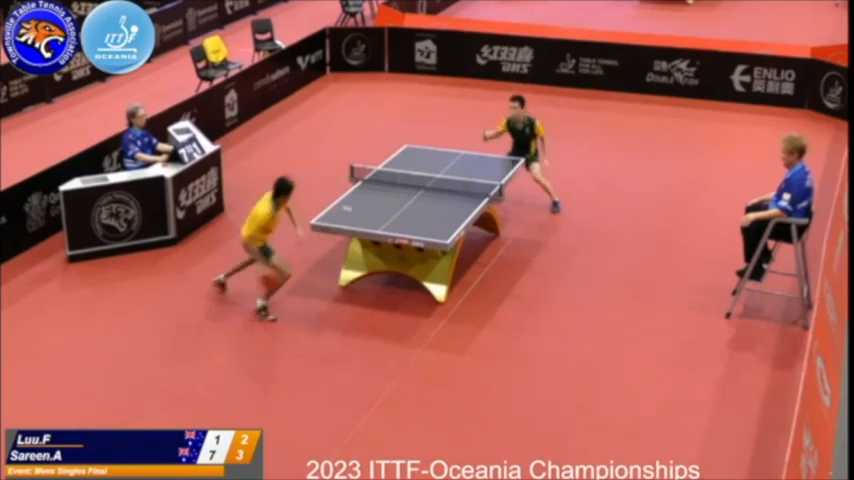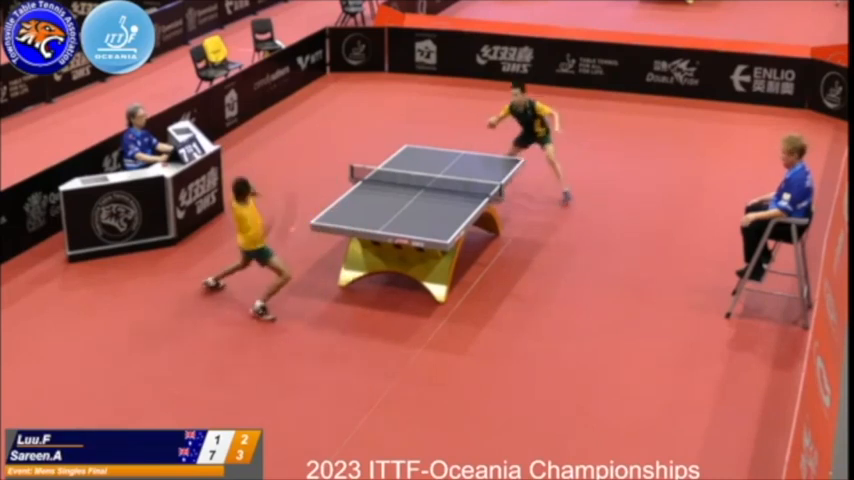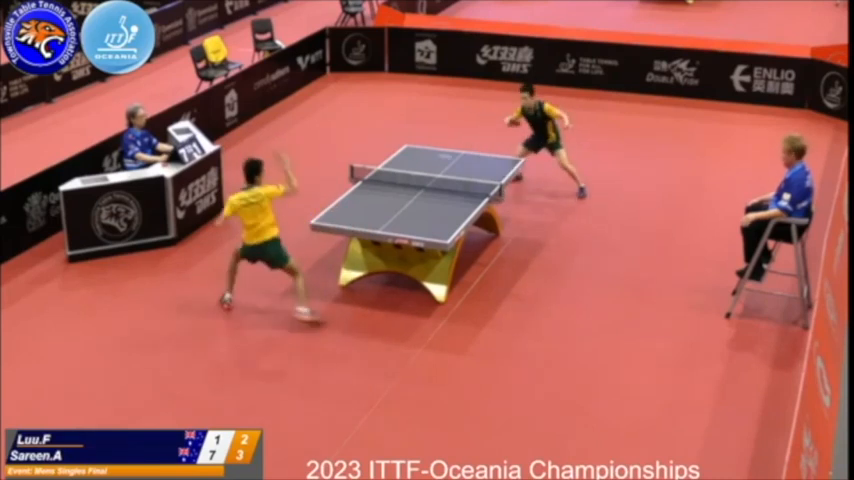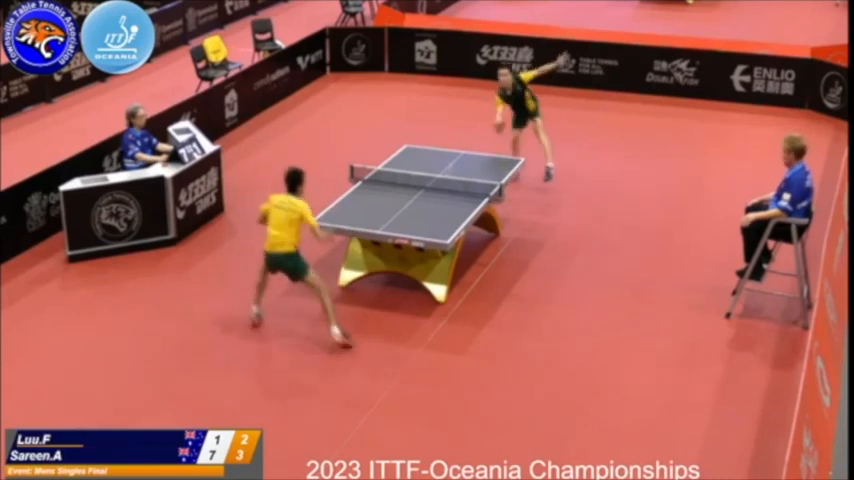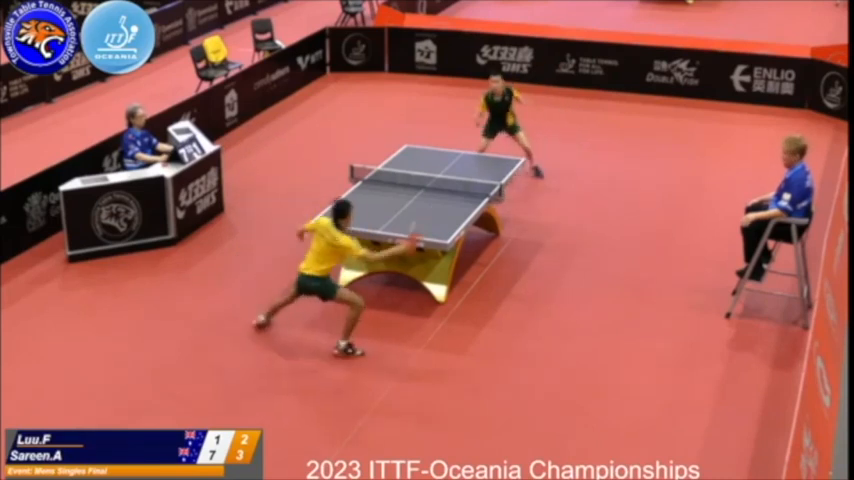
dt=0.3s
person 1, frame 1
left shoulder: (274, 196)
right shoulder: (264, 213)
left elbow: (287, 207)
right elbow: (248, 242)
left wrist: (296, 227)
right wrist: (264, 265)
left hip: (257, 239)
right hip: (255, 243)
left knee: (254, 259)
right knee: (285, 273)
left ankle: (222, 279)
right ankle: (261, 305)
person 1, frame 2
left shoulder: (238, 201)
right shoulder: (242, 213)
left hip: (246, 242)
right hip: (253, 247)
left knee: (244, 263)
right knee: (285, 275)
left ankle: (213, 281)
right ankle: (260, 306)
person 1, frame 3
left shoulder: (234, 200)
right shoulder: (267, 192)
left elbow: (219, 222)
right elbow: (293, 188)
right wrist: (286, 165)
left hip: (251, 246)
right hip: (271, 244)
left knee: (235, 256)
right knee: (298, 274)
left ankle: (228, 296)
right ankle: (302, 309)
person 1, frame 4
left shoulder: (274, 199)
right shoulder: (301, 206)
left elbow: (261, 220)
right elbow: (319, 235)
left hip: (271, 253)
right hip: (289, 255)
left knee: (264, 271)
right knee: (322, 289)
left ankle: (256, 311)
right ankle: (336, 330)
person 1, frame 5
left shoulder: (321, 223)
right shoulder: (345, 242)
left elbow: (300, 231)
right elbow: (373, 257)
left wrist: (300, 234)
right wrist: (400, 248)
left hip: (303, 275)
right hip: (320, 281)
left knee: (290, 297)
right knee: (358, 304)
left ankle: (264, 318)
right ankle: (343, 344)
person 2, frame 1
left shoulder: (797, 178)
right shoulder: (798, 170)
left elbow: (784, 211)
right elbow: (782, 194)
left wrist: (755, 216)
right wrist: (760, 199)
right hip: (791, 214)
left knee: (750, 226)
right knee: (751, 209)
left ankle: (756, 267)
right ankle: (764, 256)
person 2, frame 2
left shoulder: (797, 178)
right shoulder: (798, 170)
left elbow: (784, 211)
right elbow: (781, 194)
left wrist: (755, 216)
right wrist: (760, 199)
right hip: (790, 214)
left knee: (749, 226)
right knee: (751, 209)
left ankle: (756, 268)
right ankle: (764, 257)
person 2, frame 3
left shoulder: (797, 178)
right shoulder: (799, 170)
left elbow: (783, 211)
right elbow: (781, 194)
left wrist: (755, 216)
right wrist: (760, 199)
right hip: (791, 214)
left knee: (750, 226)
right knee: (751, 209)
left ankle: (757, 267)
right ankle: (764, 256)
person 2, frame 4
left shoulder: (797, 178)
right shoulder: (799, 170)
left elbow: (784, 211)
right elbow: (781, 194)
left wrist: (755, 216)
right wrist: (760, 199)
right hip: (791, 214)
left knee: (750, 226)
right knee: (751, 209)
left ankle: (756, 268)
right ankle: (764, 257)
person 2, frame 5
left shoulder: (797, 178)
right shoulder: (798, 170)
left elbow: (784, 211)
right elbow: (781, 194)
left wrist: (755, 216)
right wrist: (760, 199)
right hip: (790, 213)
left knee: (749, 226)
right knee: (751, 209)
left ankle: (756, 267)
right ankle: (764, 256)
person 3, frame 1
left shoulder: (534, 124)
right shoulder: (508, 122)
left elbow: (542, 138)
right elbow: (498, 133)
left wrist: (543, 156)
right wrist: (488, 135)
left hip: (530, 154)
right hip: (516, 152)
left knee: (537, 177)
left ankle: (555, 200)
person 3, frame 2
left shoulder: (535, 105)
right shoulder: (511, 107)
left elbow: (554, 113)
right elbow: (499, 117)
left wrist: (556, 127)
right wrist: (493, 121)
left hip: (542, 133)
right hip: (527, 133)
left knee: (551, 158)
right knee: (509, 155)
left ankle: (565, 190)
person 3, frame 3
left shoulder: (545, 107)
right shoulder: (523, 109)
left elbow: (562, 115)
right elbow: (509, 119)
left wrist: (566, 123)
right wrist: (509, 121)
left hip: (552, 138)
right hip: (538, 137)
left knee: (563, 164)
right knee: (518, 156)
left ankle: (582, 186)
right ankle: (517, 174)
person 3, frame 4
left shoulder: (519, 79)
right shoulder: (501, 94)
left elbow: (538, 71)
right elbow: (500, 112)
left wrist: (557, 64)
right wrist: (498, 121)
left hip: (531, 108)
right hip: (519, 113)
left knee: (539, 133)
right knee: (515, 139)
left ankle: (549, 165)
person 3, frame 5
left shoulder: (510, 92)
right shoulder: (487, 97)
left elbow: (519, 99)
right elbow: (481, 113)
right wrist: (478, 119)
left hip: (509, 122)
right hip: (493, 123)
left knee: (526, 146)
right knee: (482, 149)
left ankle: (533, 165)
